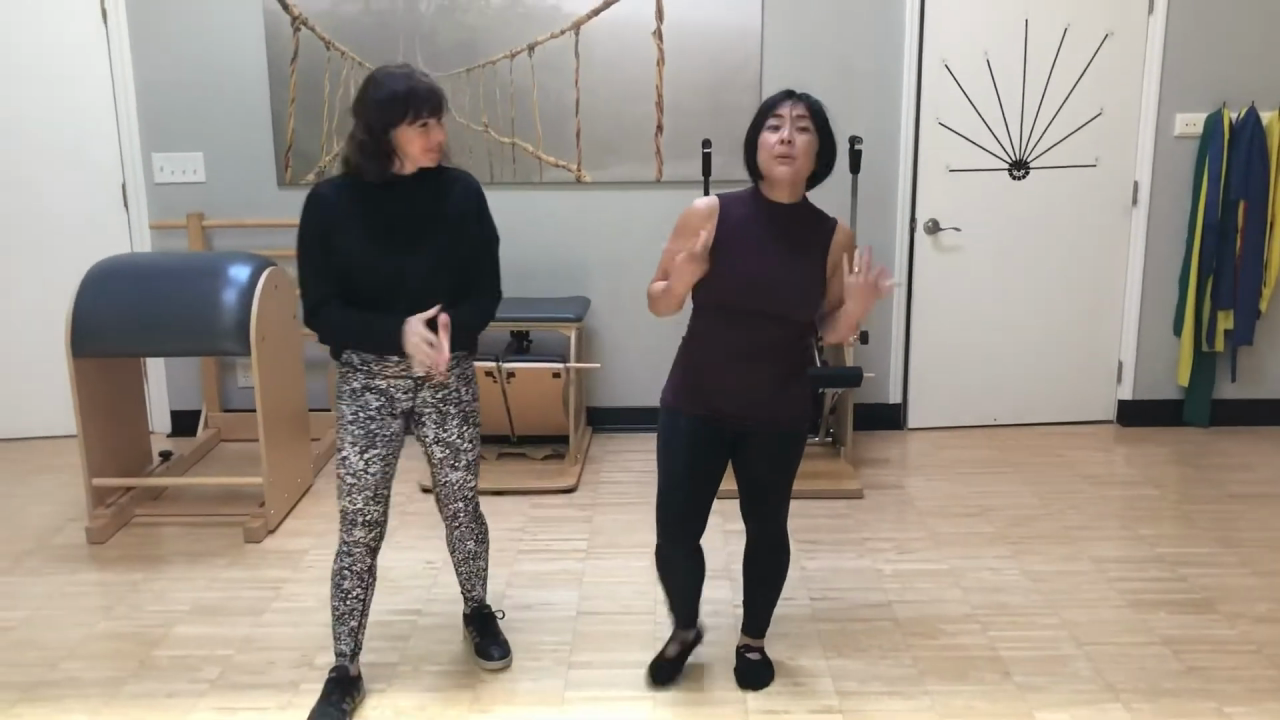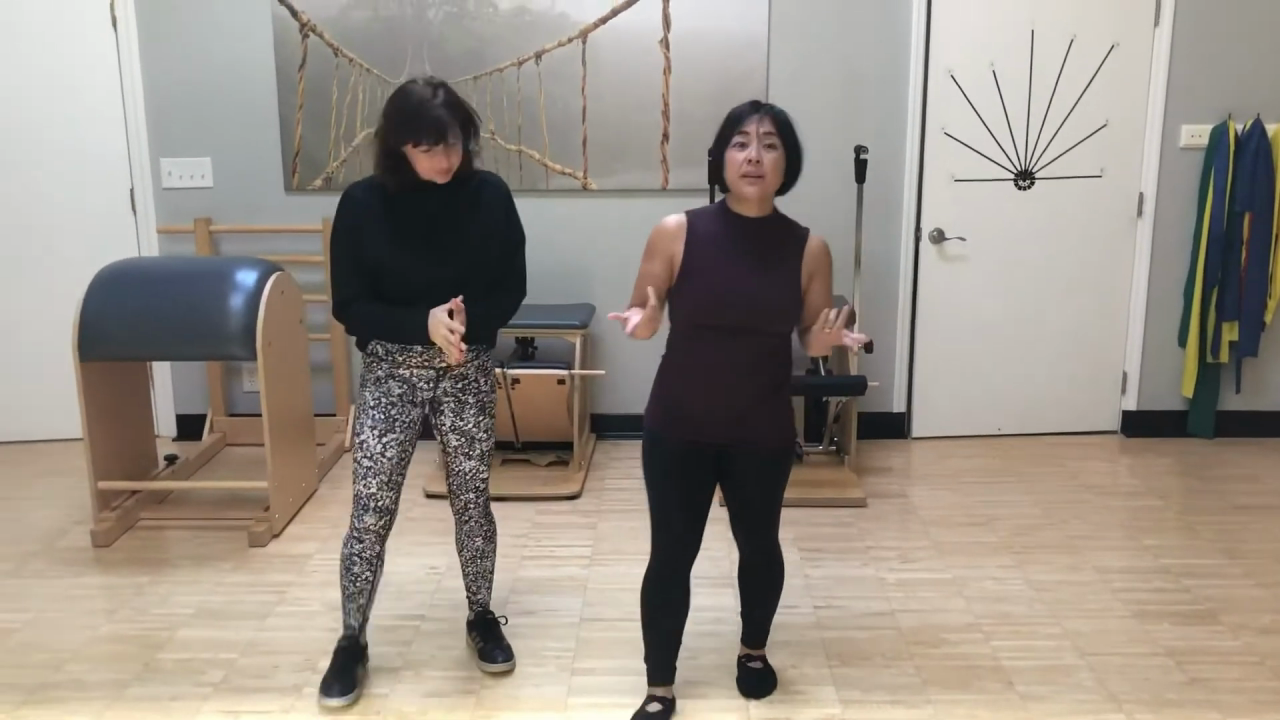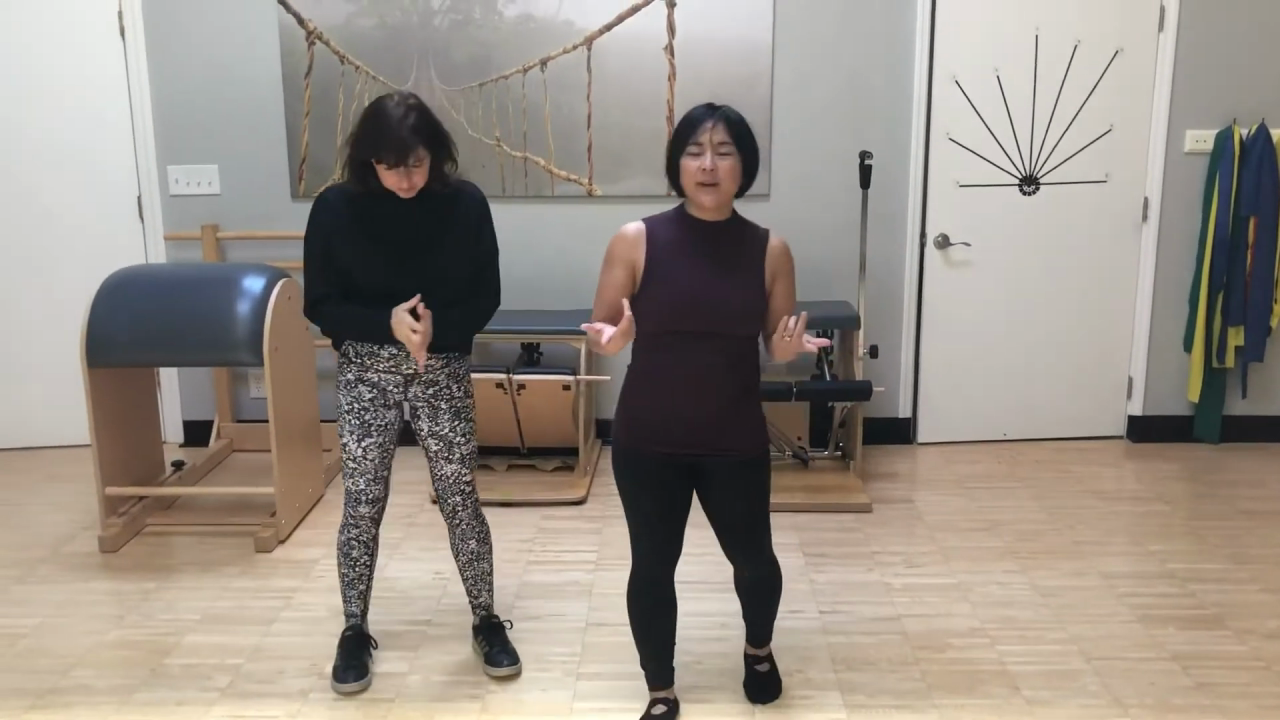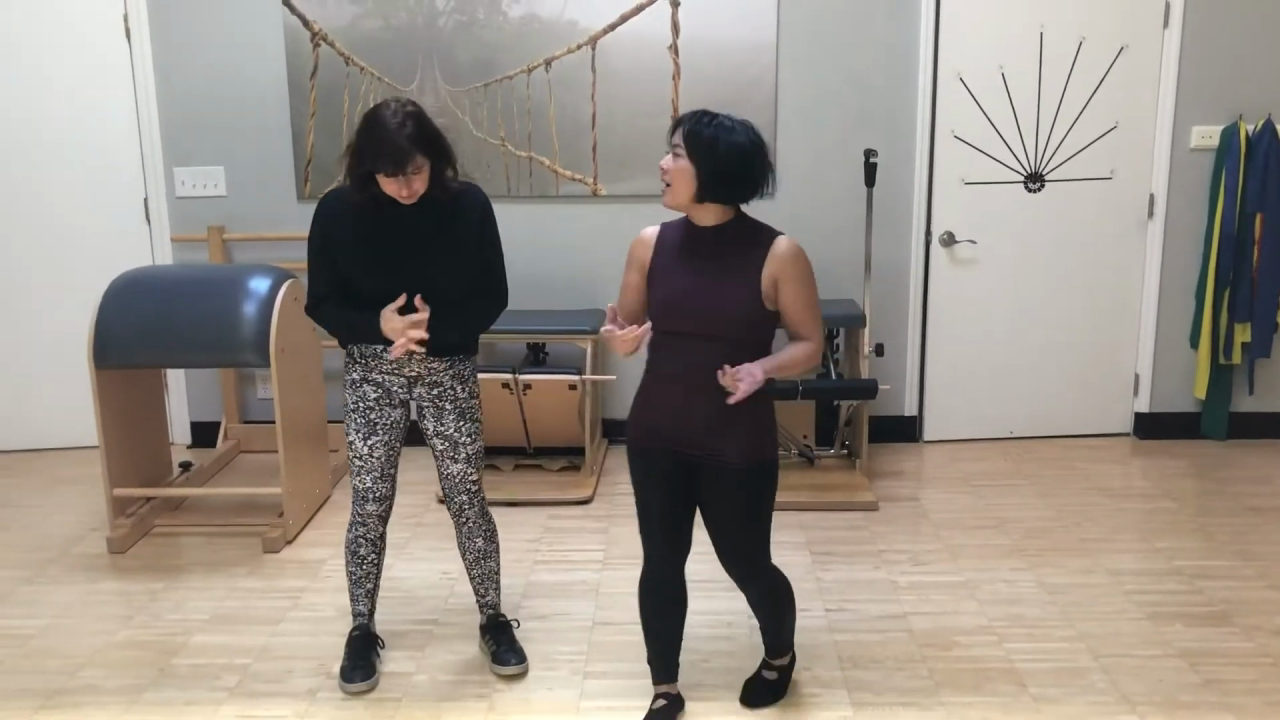
dt=0.4s
person 1, frame 1
left shoulder: (461, 193)
right shoulder: (331, 203)
left elbow: (486, 290)
right elbow: (321, 310)
left wrist: (451, 329)
right wrist: (398, 331)
left hip: (449, 376)
right hip: (369, 380)
left knee: (461, 505)
right knee: (361, 526)
left ankle: (478, 611)
person 1, frame 2
left shoulder: (489, 195)
right shoulder: (364, 202)
left elbow: (511, 288)
right elbow: (349, 305)
left wrist: (468, 321)
right wrist: (423, 324)
left hip: (469, 369)
right hip: (391, 369)
left knee: (471, 499)
right knee: (371, 510)
left ankle: (481, 617)
right ankle: (350, 642)
person 1, frame 3
left shoulder: (465, 204)
right shoulder: (336, 207)
left elbow: (484, 298)
right elbow: (320, 304)
left wrist: (434, 326)
right wrist: (387, 322)
left hip: (442, 370)
right hip: (364, 372)
left knee: (460, 499)
right knee: (362, 506)
left ankle: (486, 620)
right ankle: (354, 630)
person 1, frame 4
left shoulder: (467, 206)
right shoulder: (338, 211)
left elbow: (492, 298)
right elbow: (322, 303)
left wrist: (434, 327)
right wrist: (379, 325)
left hip: (449, 370)
right hip: (370, 372)
left knee: (467, 499)
right knee: (369, 505)
left ankle: (494, 619)
right ankle: (362, 631)
person 2, frame 1
left shoulder: (833, 237)
right shoulder: (707, 215)
left elbow: (829, 331)
right elbow: (657, 301)
left wrist: (856, 308)
right wrist: (675, 289)
left hip: (778, 414)
right hip: (695, 404)
left knee: (766, 529)
right knee: (676, 528)
left ankle: (752, 640)
right ankle: (684, 628)
person 2, frame 2
left shoulder: (808, 249)
right shoulder: (676, 233)
left elbow: (813, 336)
right elbow: (640, 317)
left wrist: (828, 338)
right wrist: (643, 323)
left hip: (764, 433)
right hip: (677, 428)
left knee: (759, 546)
right knee: (671, 555)
left ankle: (753, 649)
person 2, frame 3
left shoulder: (769, 251)
right shoulder: (635, 240)
left elbow: (779, 338)
right elbow: (597, 328)
left wrist: (792, 347)
right wrist: (607, 338)
left hip: (736, 441)
right hip: (647, 439)
left knee: (753, 556)
right knee: (653, 565)
left ankle: (758, 649)
person 2, frame 4
left shoulder: (777, 254)
right shoulder: (652, 244)
left elbow: (810, 343)
right elbow: (633, 325)
left wrist: (759, 370)
right wrist: (623, 337)
left hip: (739, 446)
right hip: (655, 436)
left knee: (746, 563)
right knee: (661, 561)
left ankle: (779, 657)
